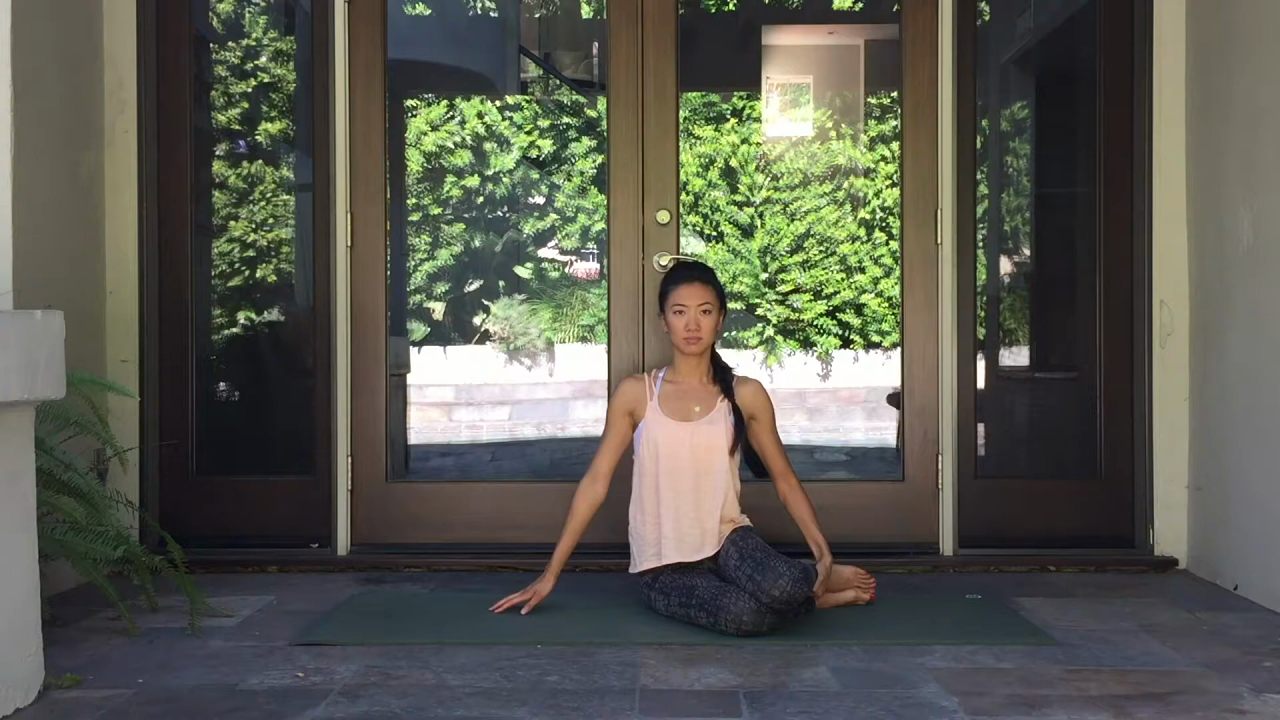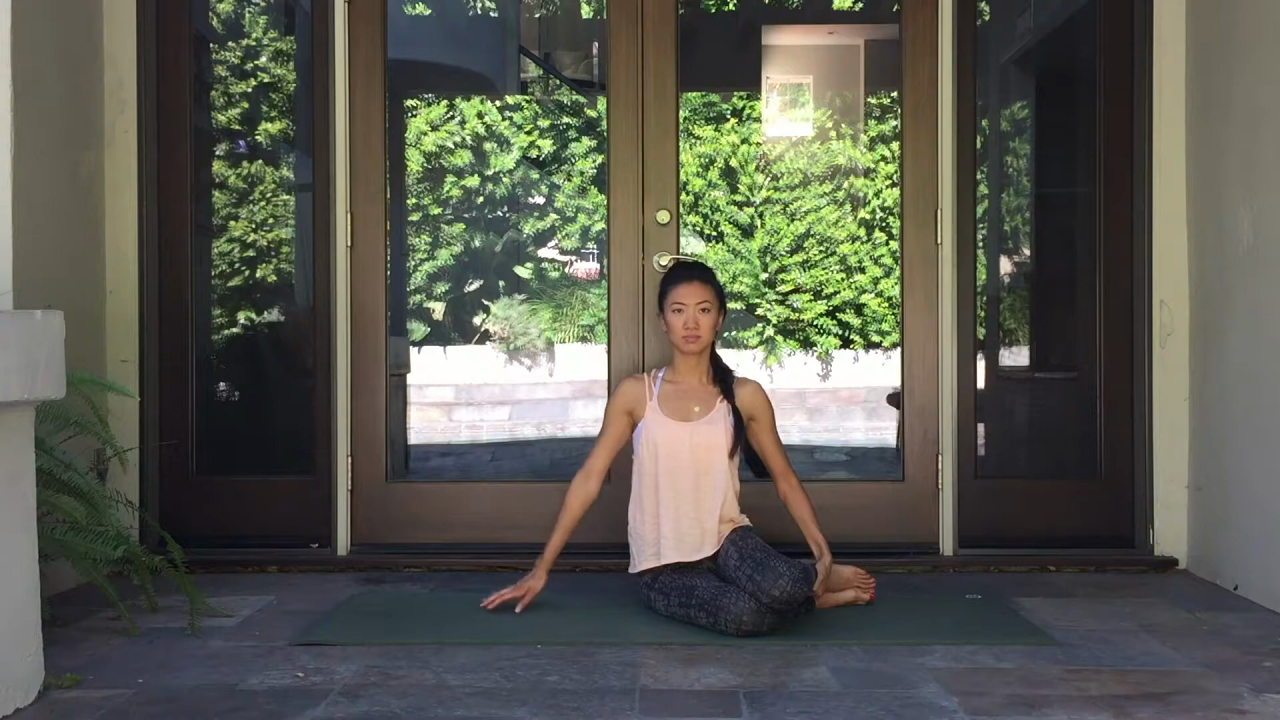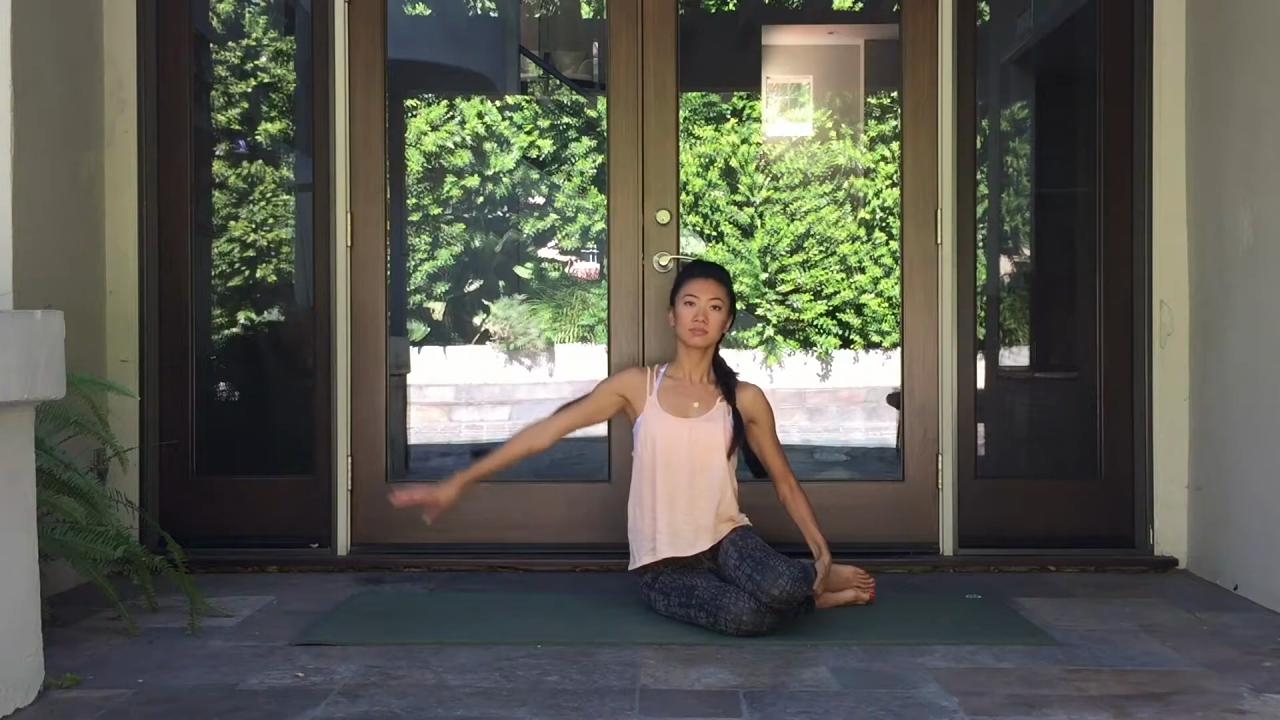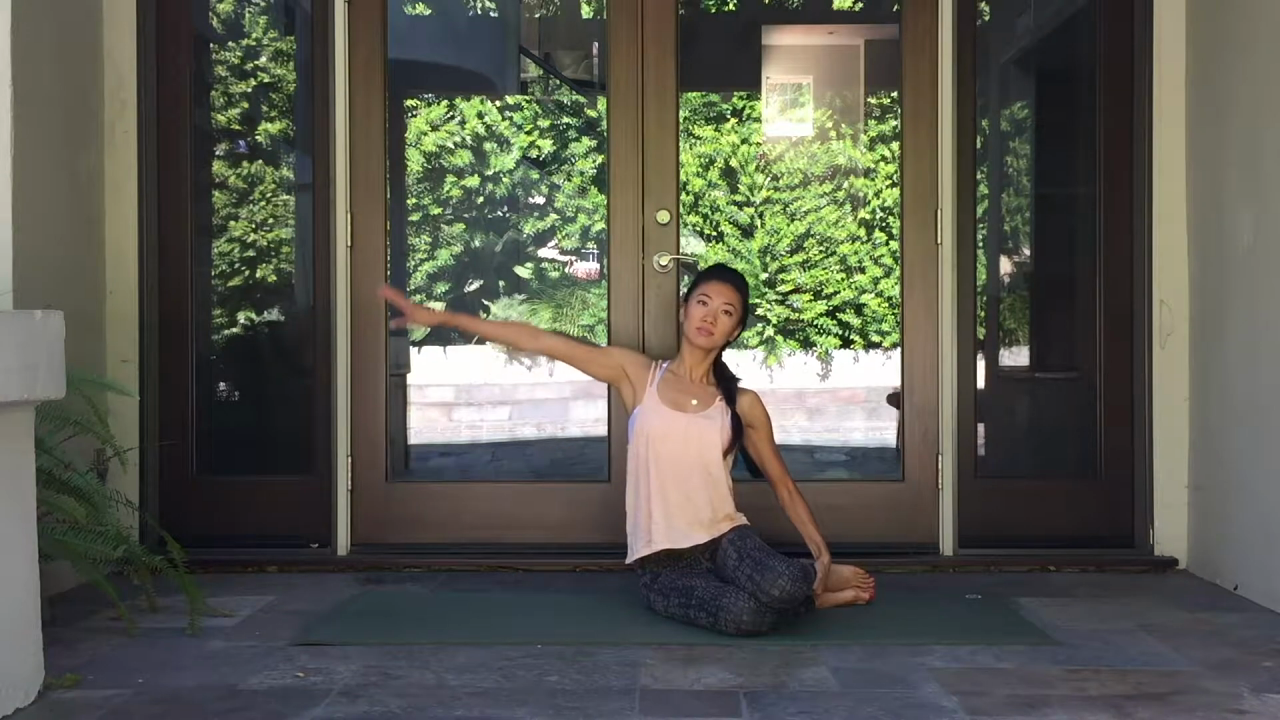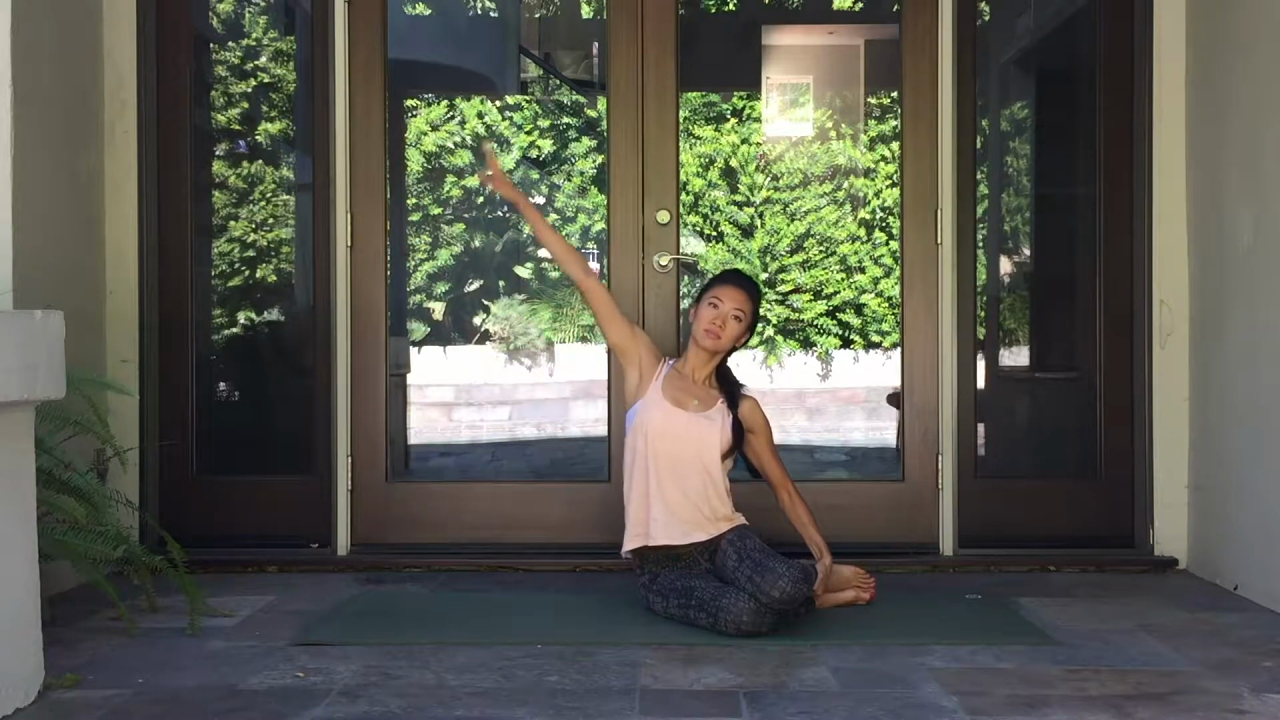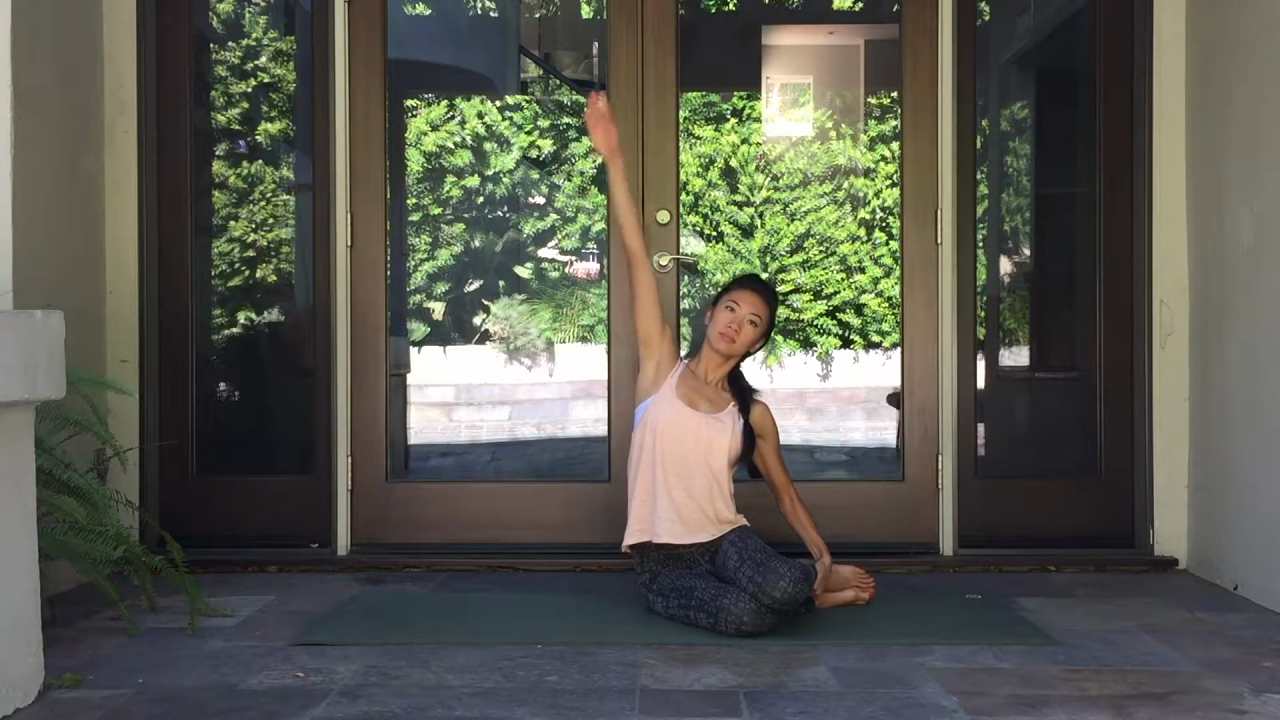
dt=0.3s
person 1, frame 1
left shoulder: (746, 394)
right shoulder: (635, 393)
left elbow: (784, 479)
right elbow: (595, 482)
left wrist: (823, 553)
right wrist: (551, 573)
left hip: (728, 541)
right hip: (663, 568)
left knee: (783, 587)
right knee: (745, 616)
left ankle: (819, 578)
right ankle: (816, 593)
person 1, frame 2
left shoulder: (745, 395)
right shoulder: (635, 393)
left elbow: (785, 479)
right elbow: (589, 479)
left wrist: (823, 553)
right wrist: (541, 569)
left hip: (728, 541)
right hip: (662, 567)
left knee: (781, 587)
right knee: (745, 615)
left ankle: (816, 578)
right ankle: (816, 594)
person 1, frame 3
left shoulder: (746, 399)
right shoulder: (638, 385)
left elbow: (785, 481)
right elbow: (547, 430)
left wrist: (823, 552)
right wrist: (460, 482)
left hip: (726, 540)
right hip: (663, 565)
left knee: (783, 585)
right knee: (746, 614)
left ankle: (817, 576)
right ankle: (812, 590)
person 1, frame 4
left shoulder: (743, 404)
right shoulder: (636, 373)
left elbow: (782, 484)
right elbow: (545, 343)
left wrist: (822, 554)
right wrist: (441, 317)
left hip: (725, 540)
right hip: (662, 563)
left knee: (784, 586)
right knee: (745, 615)
left ankle: (814, 579)
right ankle: (811, 592)
person 1, frame 5
left shoulder: (743, 411)
right shoulder: (645, 367)
left elbow: (782, 487)
right elbow: (586, 280)
left wrist: (825, 558)
right wrist: (519, 200)
left hip: (725, 538)
right hip: (660, 555)
left knee: (779, 587)
right knee: (743, 617)
left ankle: (823, 580)
right ankle: (806, 591)
person 1, frame 6
left shoulder: (753, 414)
right shoulder: (662, 366)
left elbow: (783, 490)
right elbow: (637, 256)
left wrist: (824, 559)
right wrist: (612, 158)
left hip: (725, 539)
right hip: (662, 559)
left knee: (782, 589)
right knee: (743, 617)
left ankle: (815, 581)
right ankle: (809, 590)
